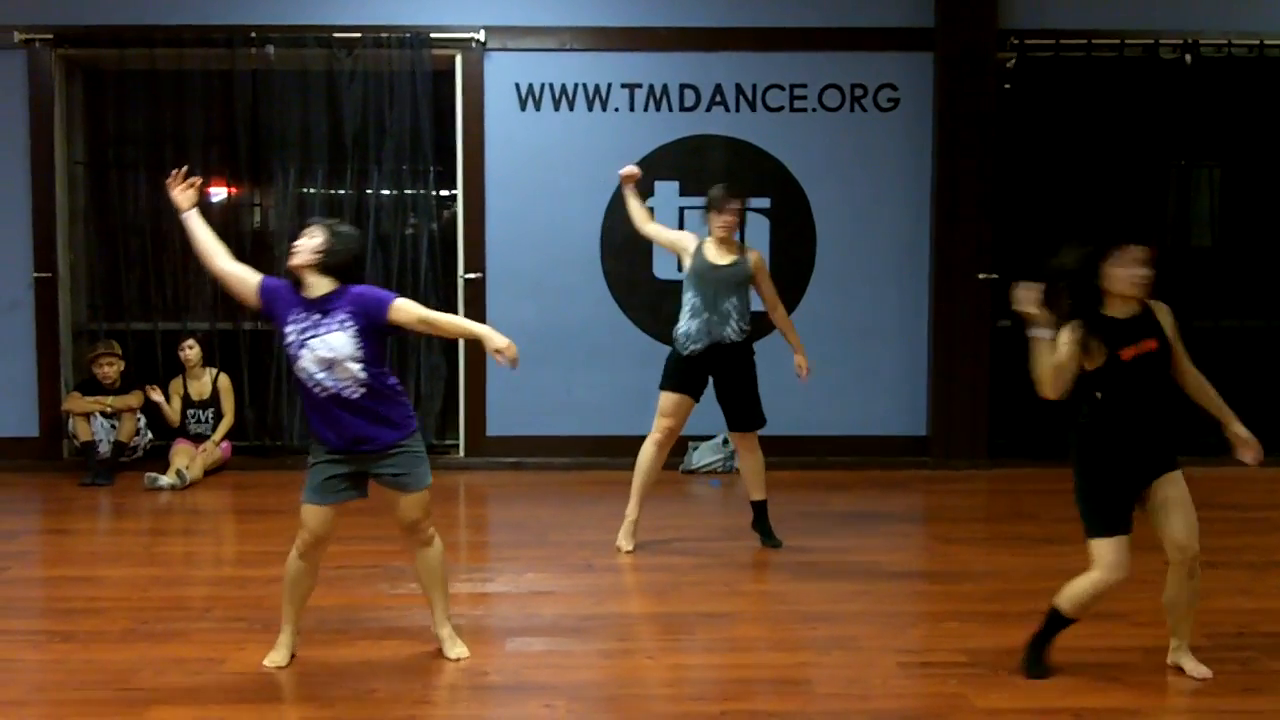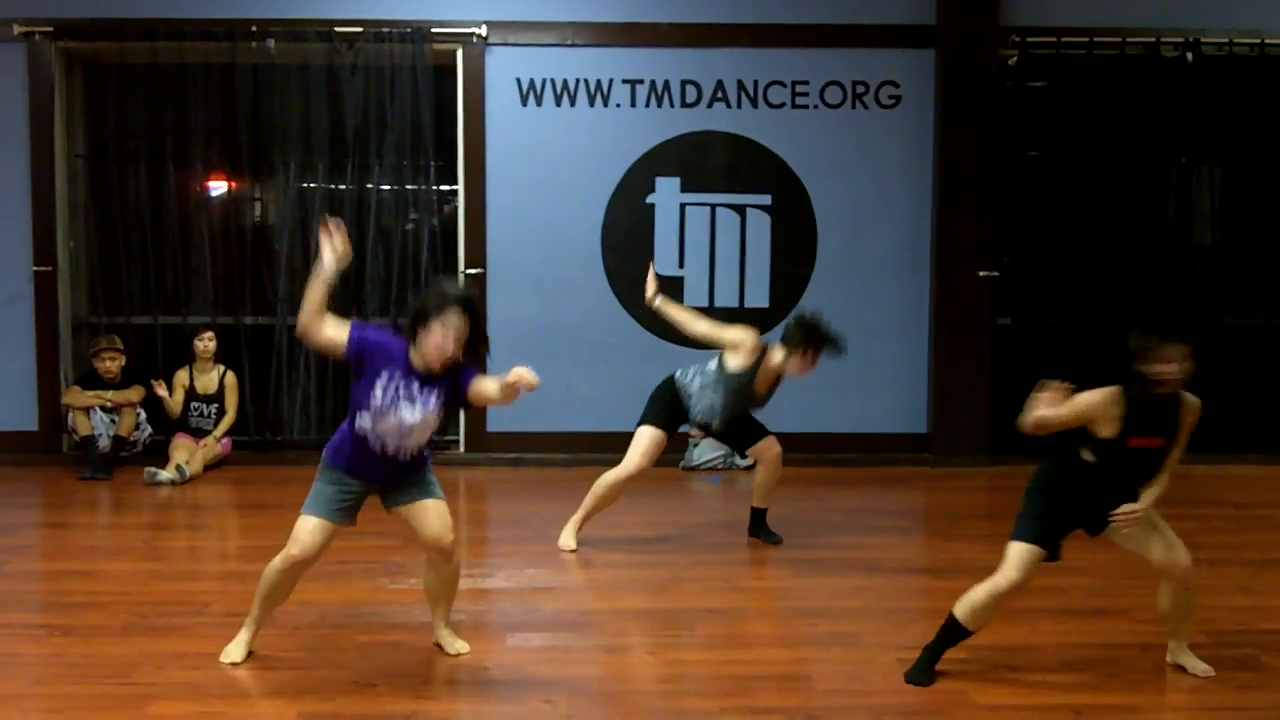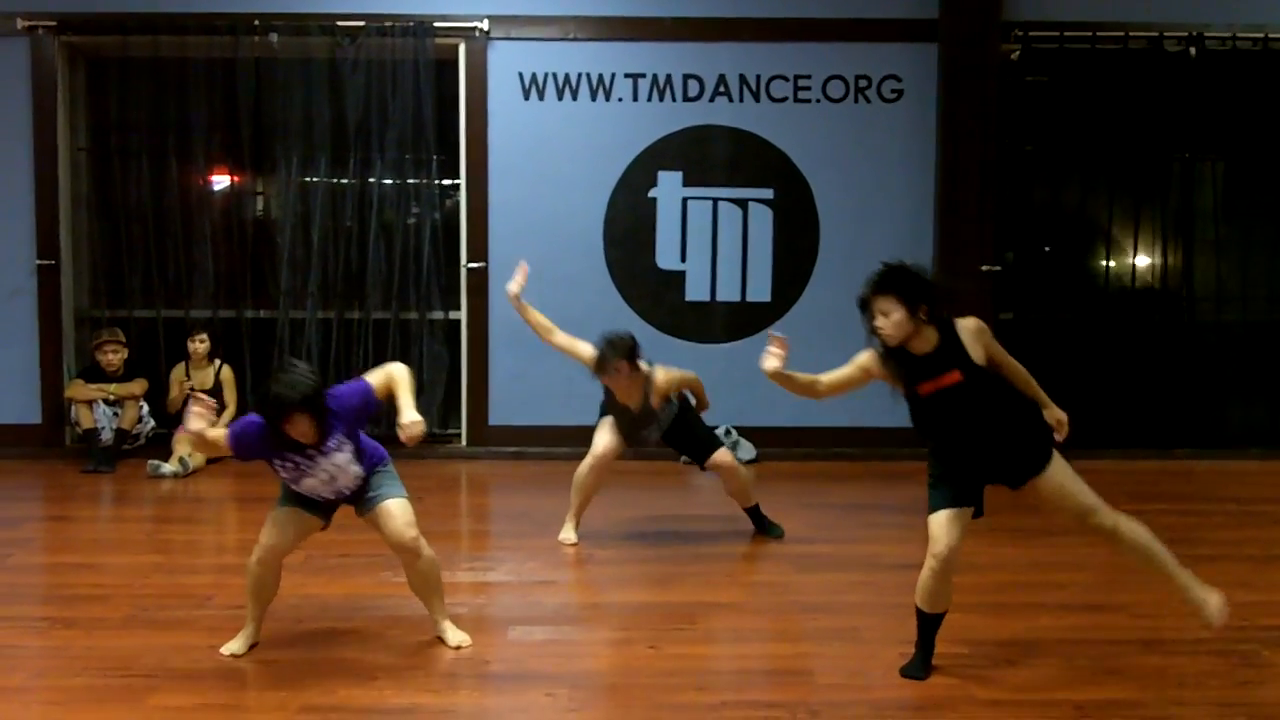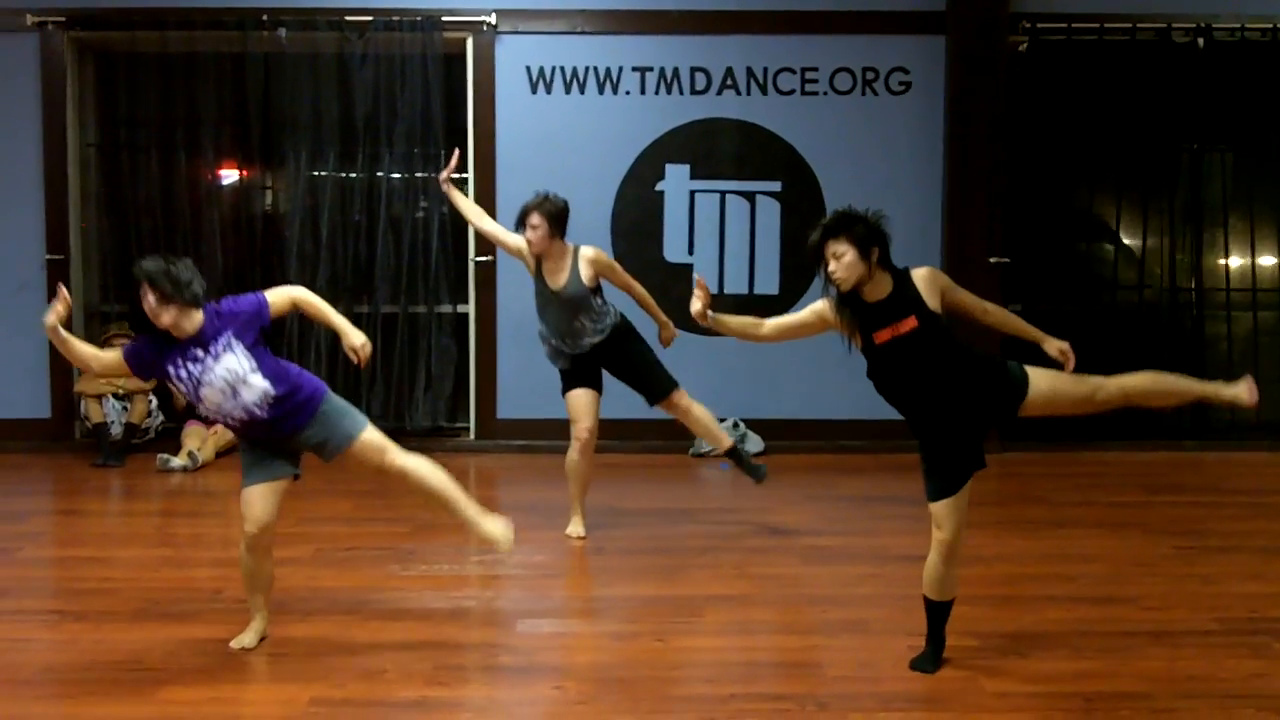
dt=0.5s
person 1, frame 1
left shoulder: (1158, 315)
right shoulder: (1081, 330)
left elbow: (1188, 376)
right elbow: (1051, 390)
left wrist: (1234, 425)
right wrist: (1040, 328)
left hip: (1154, 451)
right hip: (1100, 459)
left knee: (1186, 553)
right knee: (1111, 572)
left ankle: (1179, 649)
right ankle: (1040, 643)
person 1, frame 2
left shoulder: (1187, 407)
right shoulder: (1107, 402)
left elbow: (1165, 468)
right elbow: (1032, 427)
left wrist: (1145, 503)
right wrist: (1039, 416)
left hip: (1113, 496)
right hip: (1058, 490)
left knee: (1177, 563)
right knee: (1009, 578)
left ankle: (1178, 648)
right ankle: (931, 654)
person 1, frame 3
left shoulder: (969, 331)
right shoulder: (881, 361)
left elbow: (1009, 367)
right elbow: (820, 387)
left wrist: (1047, 405)
right wrist: (780, 373)
left hip: (1013, 441)
right hip: (953, 462)
left knee: (1098, 515)
right knee: (941, 553)
left ankle: (1188, 584)
right ankle: (923, 651)
person 1, frame 4
left shoulder: (924, 281)
right shoulder: (837, 311)
left elbow: (982, 310)
right elbow: (764, 328)
left wrist: (1043, 338)
right wrist: (709, 317)
left hip: (990, 386)
right hip: (941, 428)
left knee: (1106, 391)
right knee: (945, 541)
left ankle: (1222, 393)
right ankle: (934, 645)
person 2, frame 1
left shoulder: (363, 301)
right shoulder: (282, 298)
left elbow: (424, 318)
right elbow: (222, 265)
left wrist: (484, 332)
right wrist: (187, 210)
left hip: (392, 438)
right hip: (330, 448)
left knee: (419, 529)
right knee: (310, 541)
left ankle: (443, 628)
right ankle: (285, 637)
person 2, frame 2
left shoulder: (451, 377)
right shoulder: (377, 347)
left elbow: (494, 390)
right elbow: (310, 328)
left wrist: (514, 380)
right wrist: (327, 270)
left hip: (406, 473)
right hip: (346, 469)
left knee: (442, 543)
right knee: (299, 554)
left ankle: (441, 627)
right ankle: (248, 631)
person 2, frame 3
left shoulder: (339, 404)
right shoulder: (257, 433)
left elbow: (395, 369)
right elbow: (211, 445)
left wrist: (407, 409)
right wrist: (197, 432)
left hip: (368, 473)
right hip: (308, 493)
left knee: (408, 539)
right knee: (268, 552)
left ankle: (443, 621)
right ankle: (252, 629)
person 2, frame 4
left shoulder: (232, 314)
right shoulder: (156, 351)
left elbow: (294, 294)
right elbow: (96, 362)
left wrist: (346, 328)
right wrist: (56, 331)
left hip: (310, 408)
right hip: (261, 440)
left knee: (393, 459)
right knee: (255, 532)
left ankle: (478, 517)
right ankle: (258, 621)
person 3, frame 1
left shoulder: (753, 260)
right shoulder: (690, 247)
left elbow: (775, 308)
right elbow: (645, 224)
left wrist: (796, 349)
right wrist: (629, 187)
left hip: (735, 353)
right hip: (690, 351)
left knee: (746, 440)
right knee: (662, 432)
left ankle: (761, 519)
right ankle: (630, 518)
person 3, frame 2
left shoulder: (778, 369)
right shoulder: (747, 344)
right elbow: (697, 326)
right wrist: (656, 299)
left hip: (717, 411)
right hip: (676, 397)
left knee: (771, 450)
right knee: (633, 466)
left ankle: (758, 523)
right ankle: (574, 524)
person 3, frame 3
left shoulder: (660, 380)
right shoulder: (603, 363)
left elbow: (691, 379)
right elbow: (553, 335)
left wrist: (702, 403)
right wrist: (517, 299)
left hip: (670, 418)
right hip: (620, 417)
left knee: (725, 463)
right knee: (599, 455)
left ankle: (758, 518)
right ankle: (571, 523)
person 3, frame 4
left shoulder: (589, 258)
right shoulder: (530, 255)
left elbow: (631, 286)
right elbow: (483, 222)
left wrist: (663, 321)
right wrist: (447, 185)
left hip: (615, 340)
right hip: (573, 358)
left knee: (677, 401)
right knee: (583, 435)
left ankle: (740, 458)
right ankle: (576, 517)
